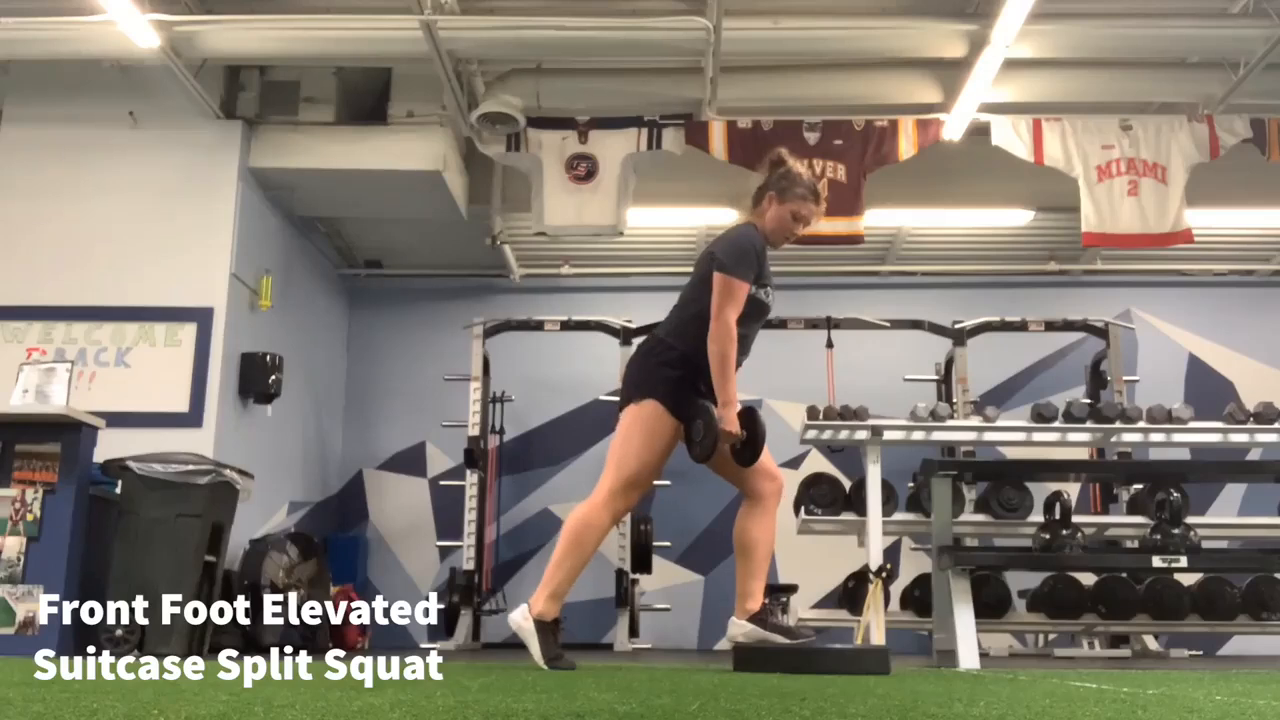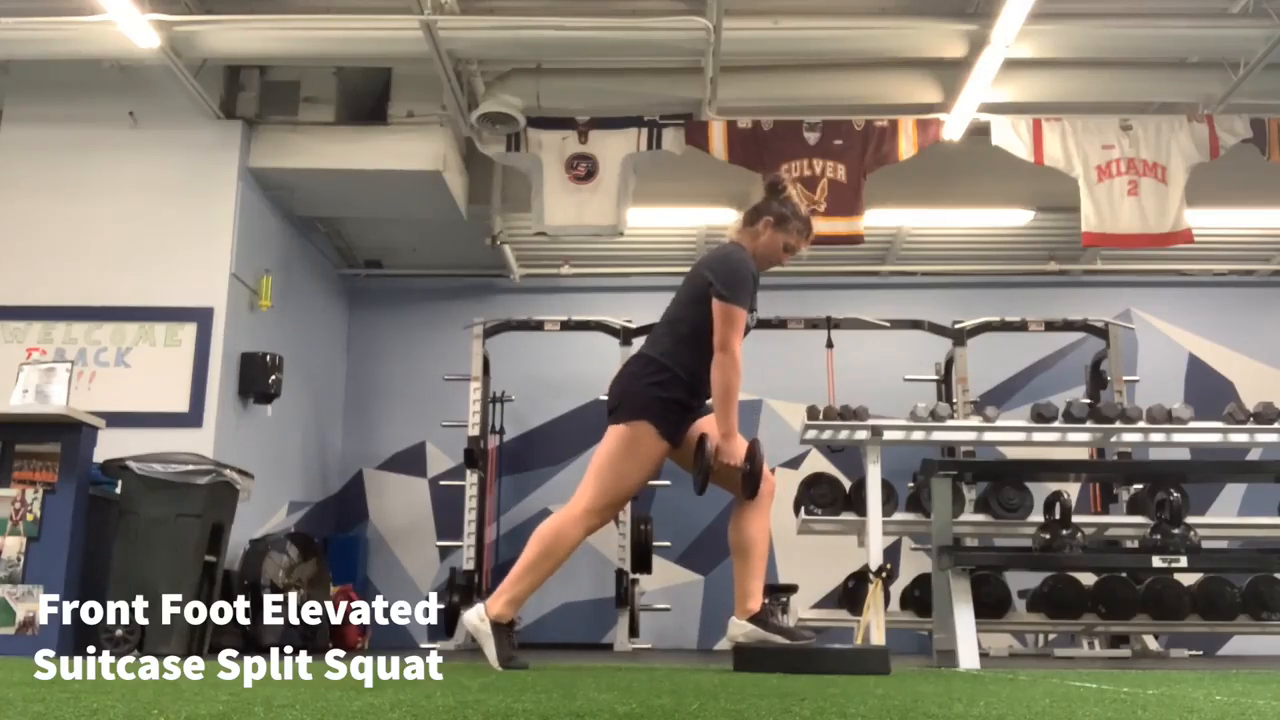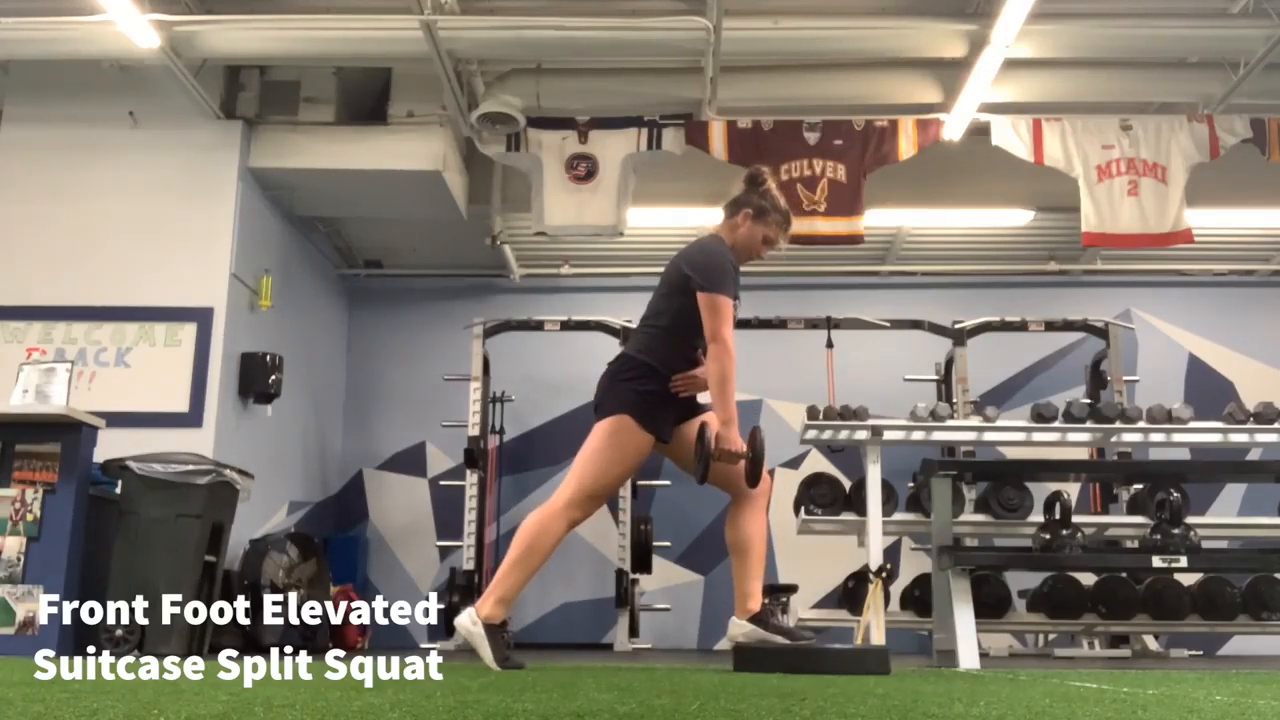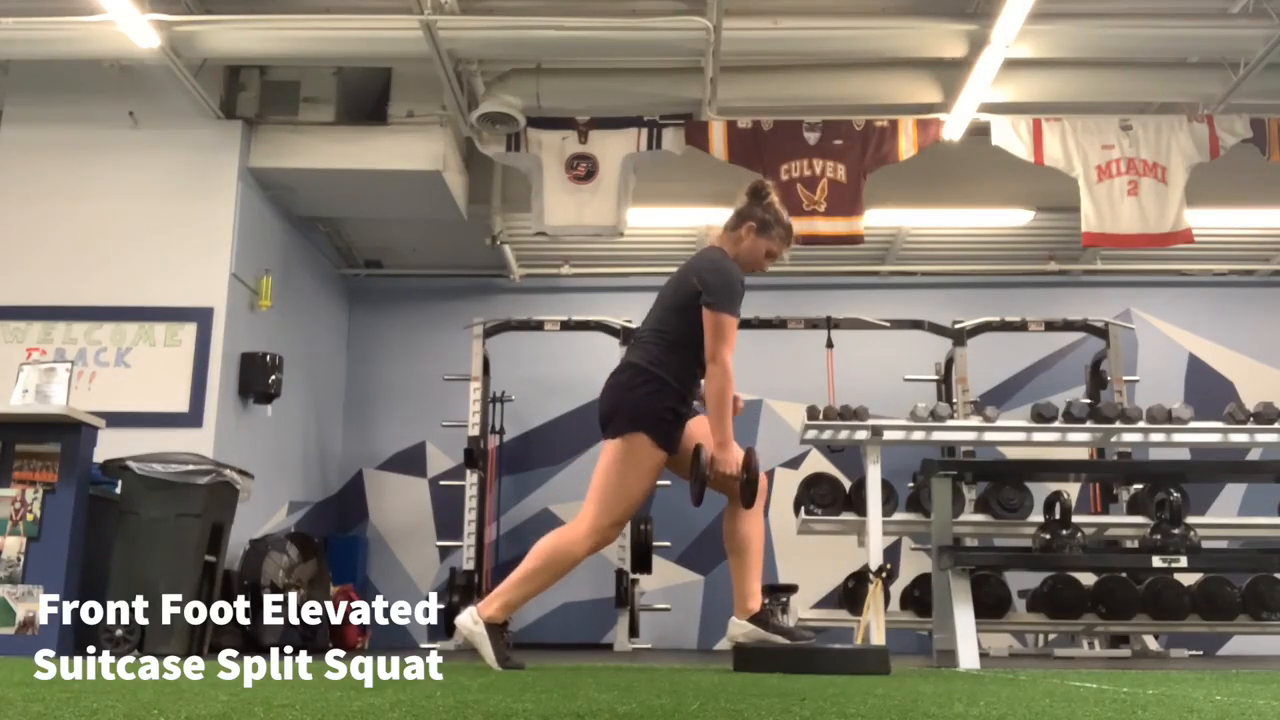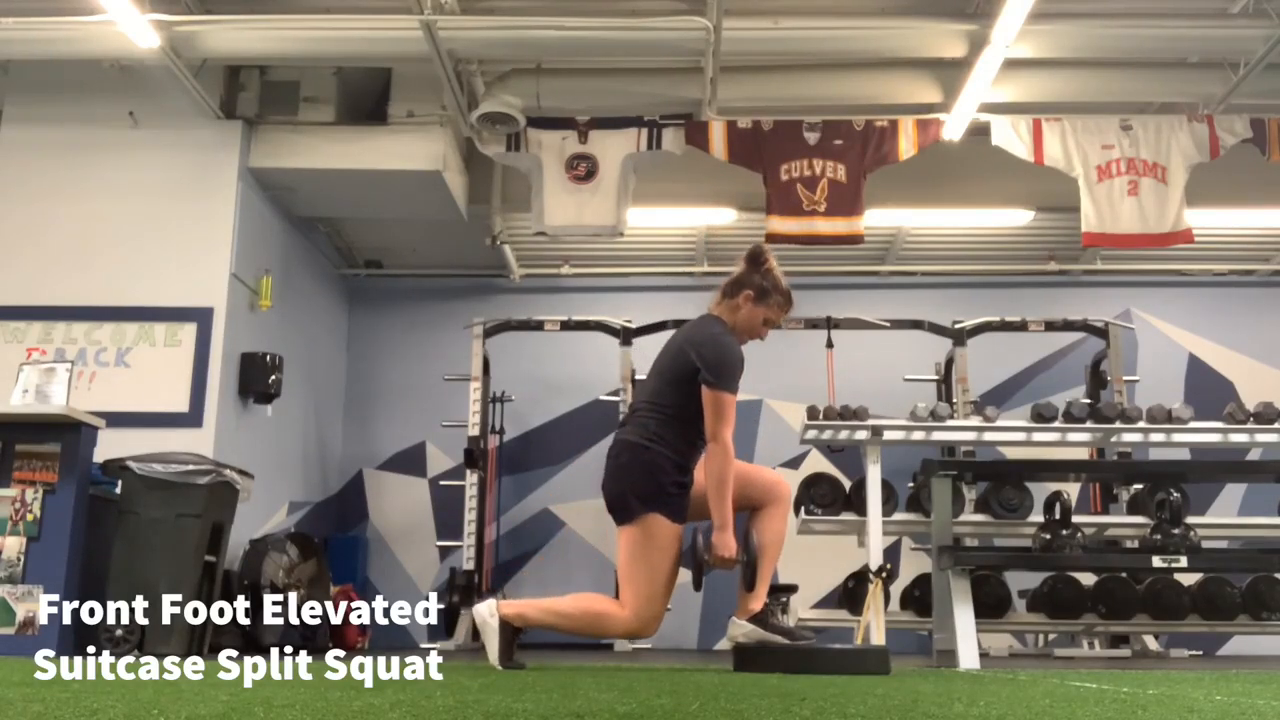
dt=1s
person 1, frame 1
left shoulder: (756, 256)
right shoulder: (742, 243)
right elbow: (721, 324)
left wrist: (727, 405)
right wrist: (728, 407)
left hip: (695, 386)
right hip: (664, 376)
left knee: (766, 482)
right knee: (616, 494)
left ankle: (749, 615)
right ankle: (540, 612)
person 1, frame 2
left shoulder: (730, 264)
right shoulder: (736, 265)
right elbow: (726, 352)
left wrist: (721, 432)
right wrist: (728, 435)
left hip: (678, 400)
right hip: (651, 394)
left knee: (758, 486)
right knee: (592, 509)
left ankle: (749, 615)
right ankle: (495, 614)
person 1, frame 3
left shoulder: (716, 262)
right shoulder: (714, 258)
right elbow: (720, 342)
left wrist: (706, 374)
right wrist: (729, 425)
left hip: (671, 397)
right hip: (637, 391)
left knee: (753, 486)
right knee: (573, 504)
left ankle: (749, 616)
right ankle: (485, 616)
person 1, frame 4
left shoulder: (707, 265)
right shoulder: (724, 275)
right elbow: (719, 362)
left wrist: (718, 400)
right wrist: (723, 445)
left hip: (661, 403)
right hip: (643, 402)
left knee: (750, 485)
right knee: (596, 528)
left ankle: (750, 615)
right ankle: (486, 615)
person 1, frame 5
left shoulder: (702, 332)
right shoulder: (723, 349)
right elbow: (719, 443)
right wrist: (723, 529)
left hip: (658, 467)
right hip: (648, 475)
left knee: (775, 491)
right knee: (638, 620)
left ankle: (752, 615)
right ankle: (505, 613)
